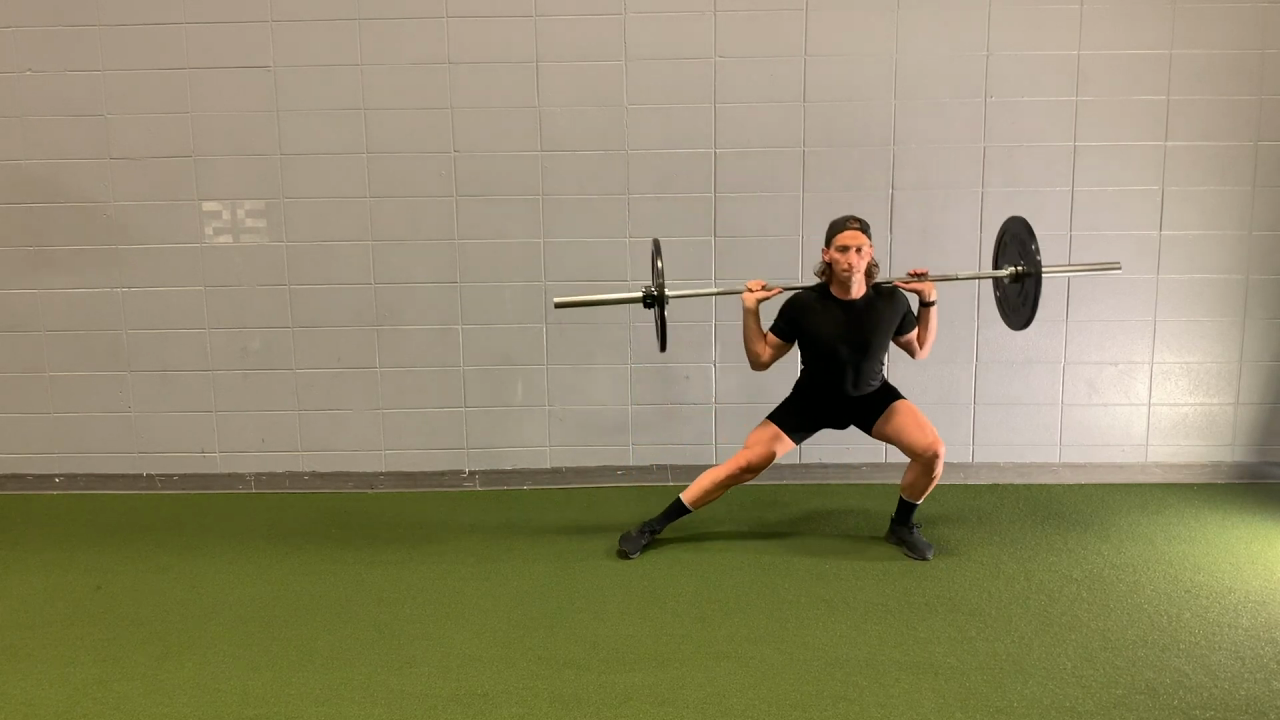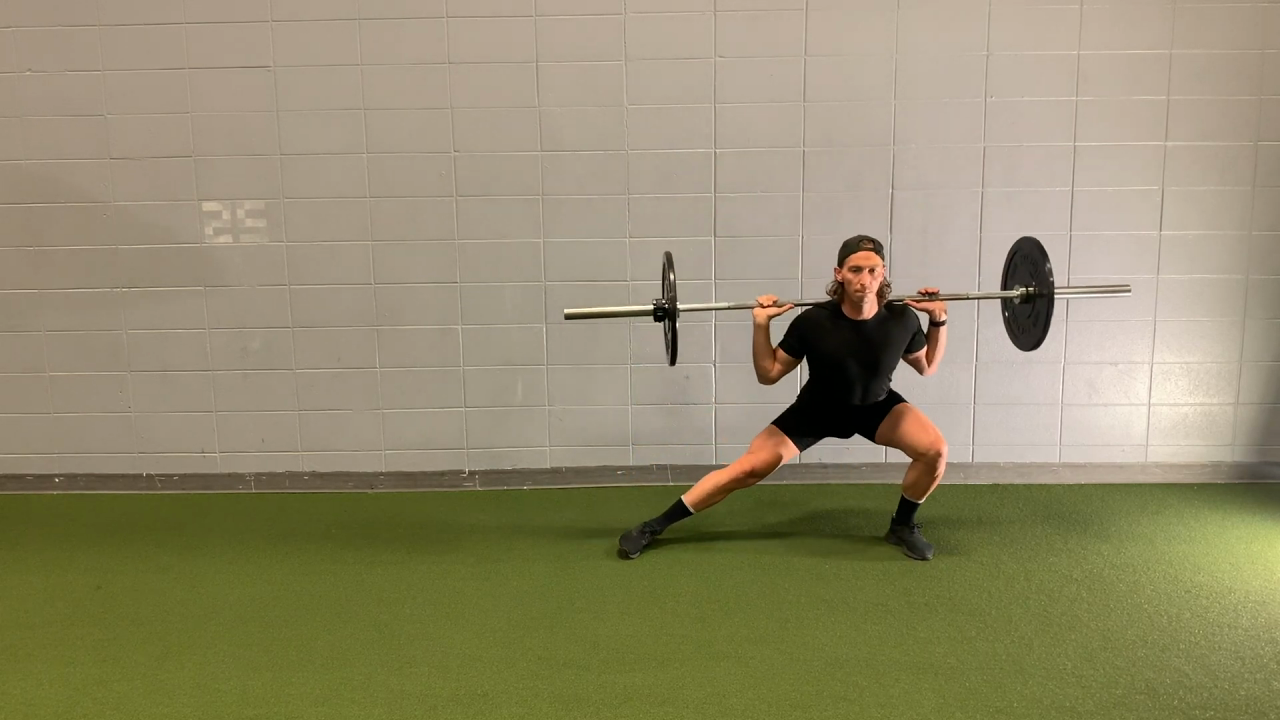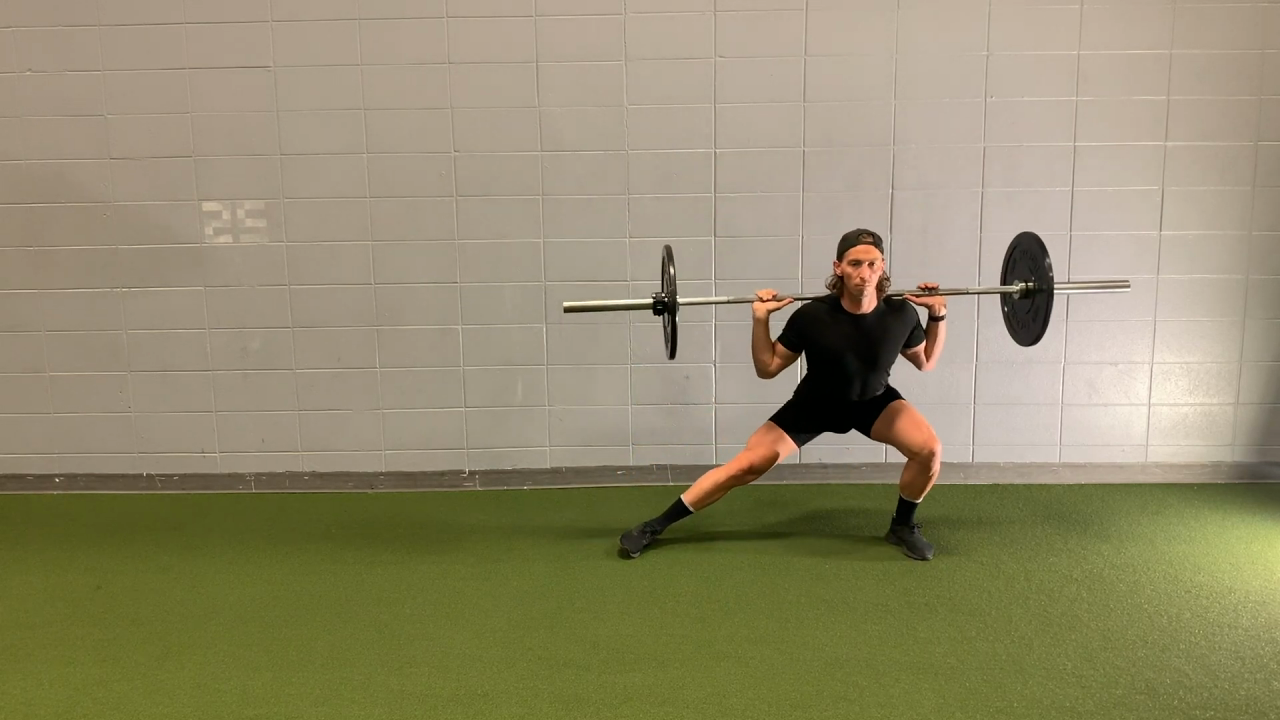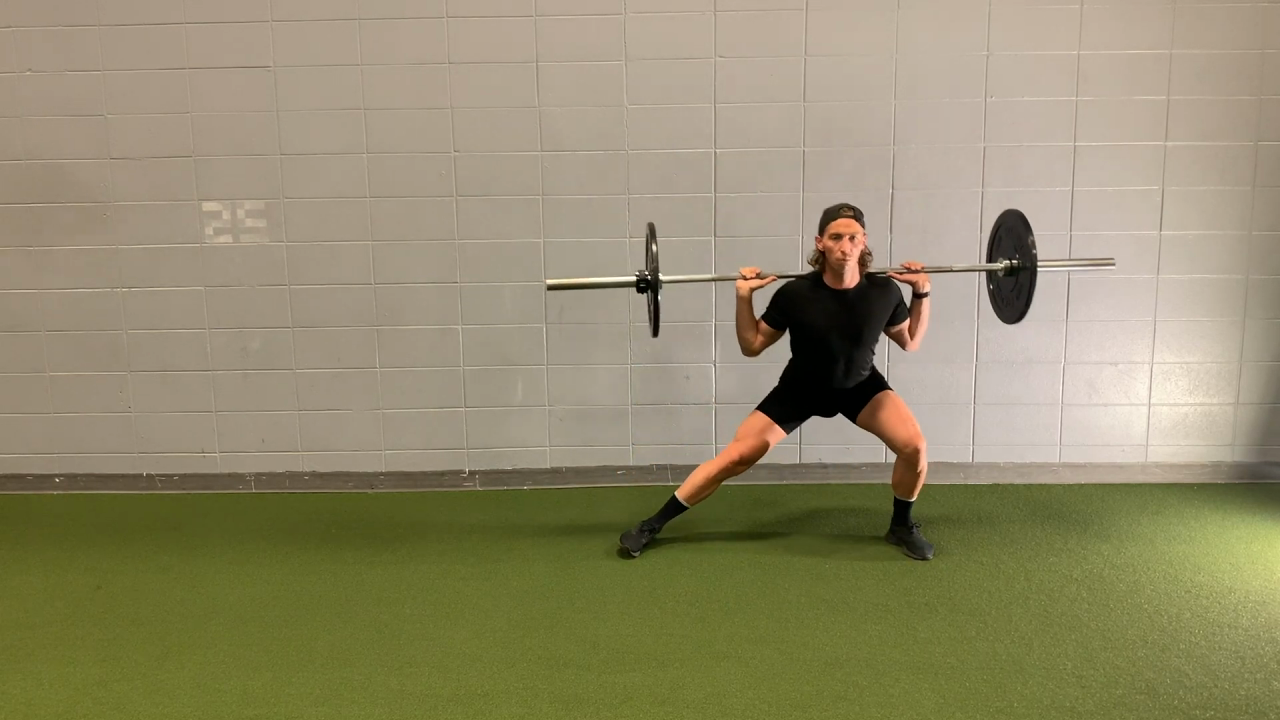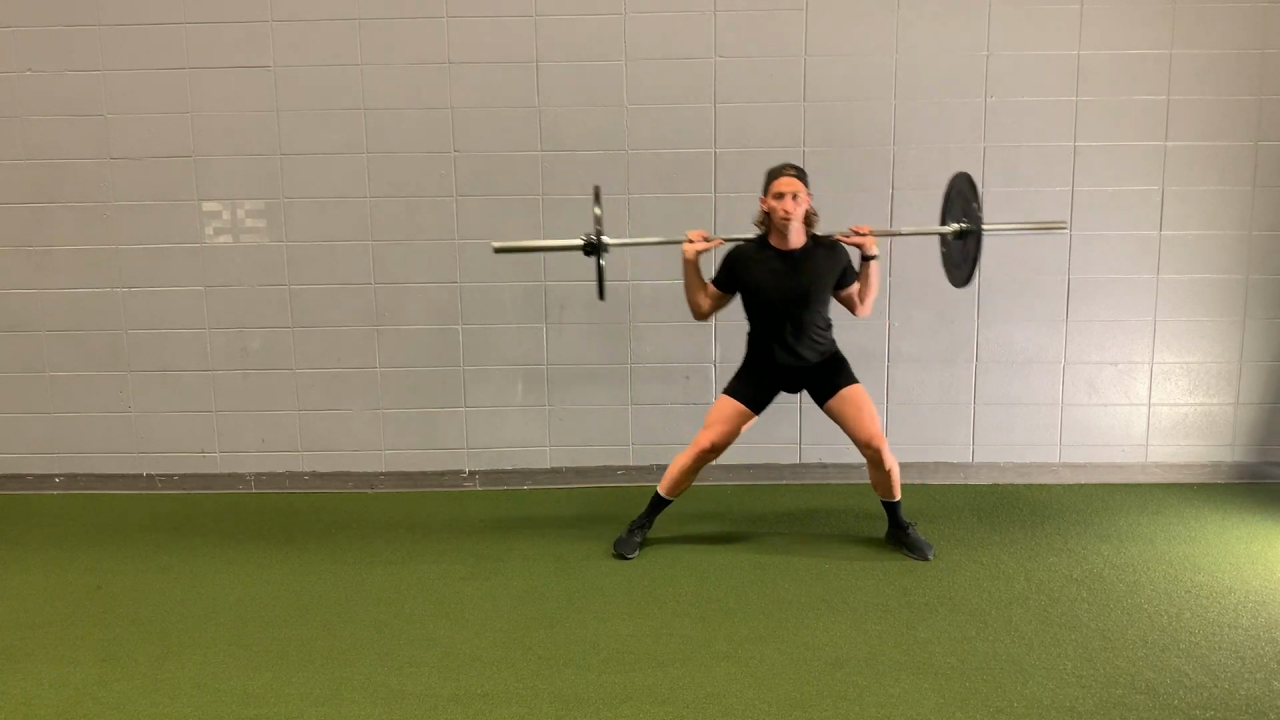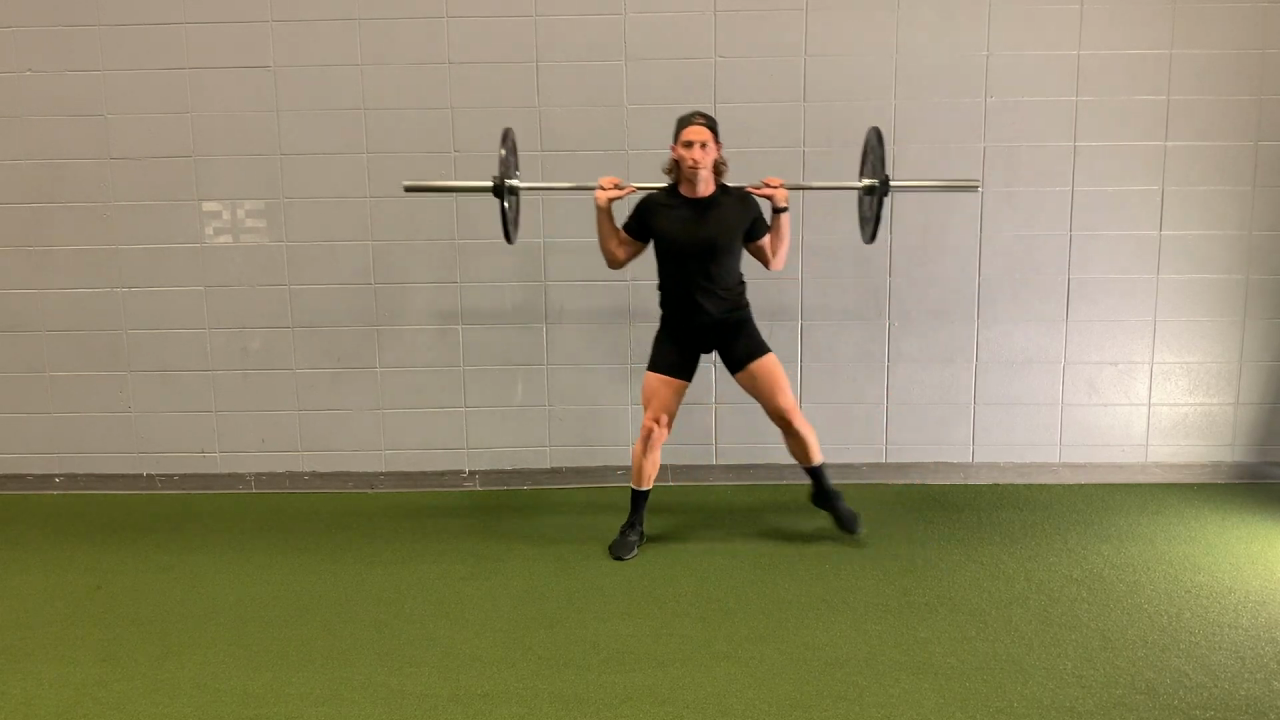
dt=0.3s
person 1, frame 1
left shoulder: (891, 301)
right shoulder: (804, 305)
left elbow: (919, 350)
right elbow: (760, 359)
left wrist: (928, 302)
right wrist: (750, 310)
left hip: (871, 396)
right hip: (811, 401)
left knee: (931, 450)
right knee: (743, 464)
left ankle: (902, 526)
right ankle: (652, 526)
person 1, frame 2
left shoulder: (901, 320)
right shoulder: (814, 321)
left elbow: (926, 366)
right elbow: (769, 374)
left wrist: (939, 321)
right wrist: (761, 326)
left hip: (875, 406)
right hip: (815, 410)
left knee: (934, 450)
right knee: (746, 469)
left ankle: (902, 526)
right ankle: (654, 526)
person 1, frame 3
left shoulder: (900, 315)
right shoulder: (812, 316)
left elbow: (925, 362)
right elbow: (767, 368)
left wrist: (938, 316)
right wrist: (760, 319)
left hip: (873, 401)
right hip: (812, 405)
left knee: (928, 449)
right knee: (746, 466)
left ankle: (902, 526)
right ankle: (654, 526)
person 1, frame 4
left shoulder: (884, 291)
right shoulder: (796, 294)
left elbow: (910, 341)
right elbow: (752, 346)
left wrist: (922, 293)
right wrist: (744, 297)
left hip: (860, 385)
right hip: (799, 389)
left knee: (914, 446)
right knee: (735, 457)
left ankle: (902, 526)
right ankle: (653, 524)
person 1, frame 5
left shoulder: (824, 251)
right shoulder: (743, 257)
left elbow: (860, 308)
right elbow: (702, 310)
left wrist: (871, 258)
right wrist: (692, 261)
left hip: (822, 362)
right hip: (761, 366)
left knee: (875, 444)
right knee: (706, 445)
left ankle: (899, 527)
right ankle: (642, 524)
person 1, frame 6
left shoulder: (739, 203)
right shoulder: (654, 206)
left elbow: (773, 260)
right elbow: (616, 258)
left wrist: (780, 209)
right wrist: (603, 209)
left hip: (734, 323)
right hip: (677, 329)
left knee: (787, 412)
right knee: (653, 427)
left ankle: (824, 490)
right ankle: (634, 523)
